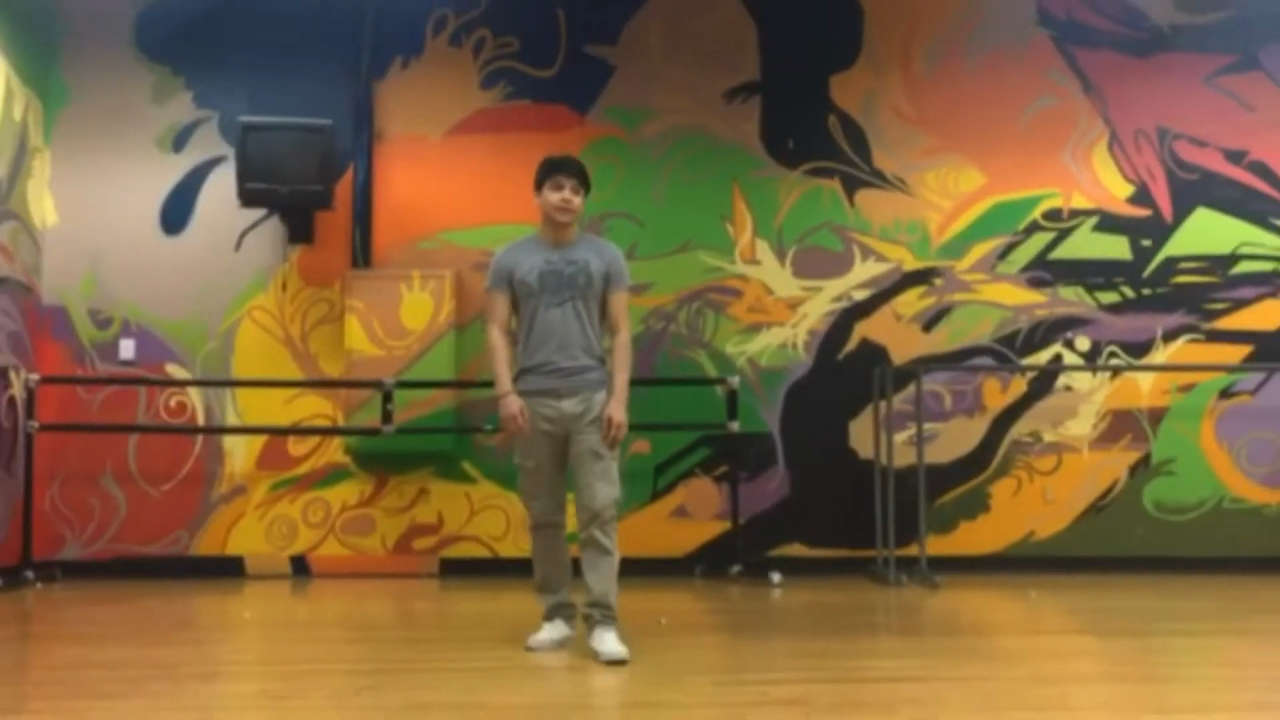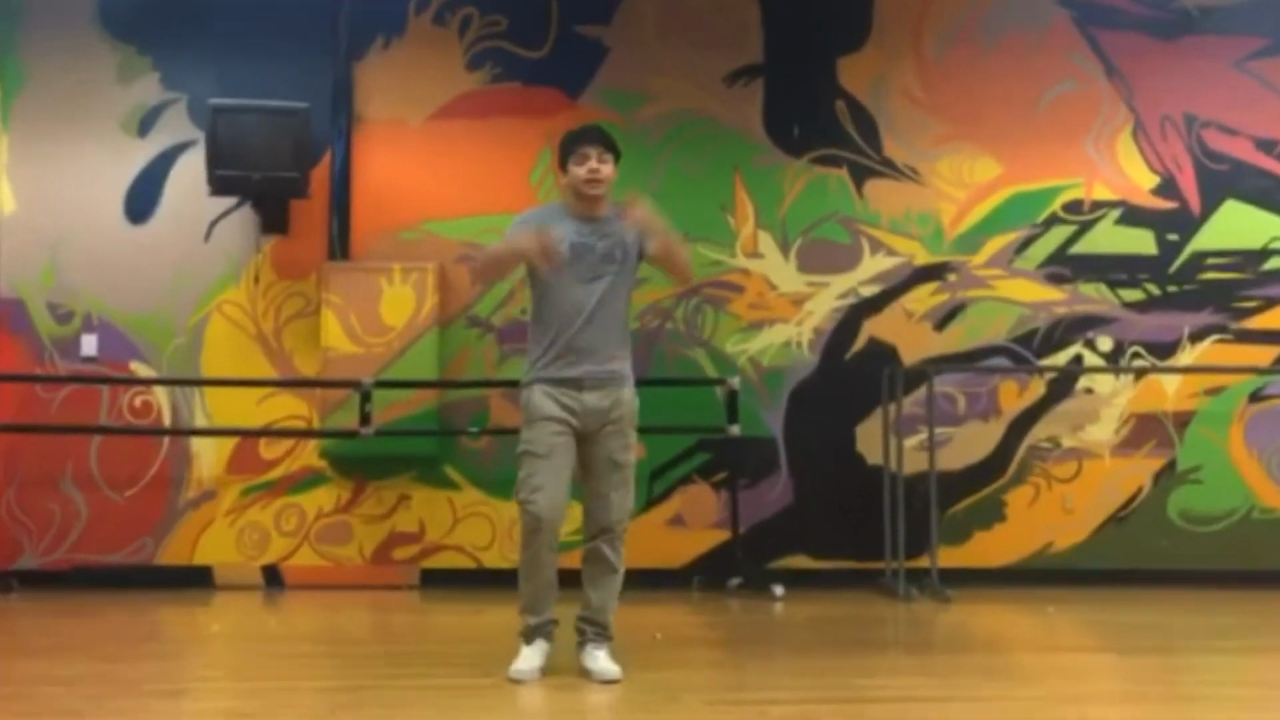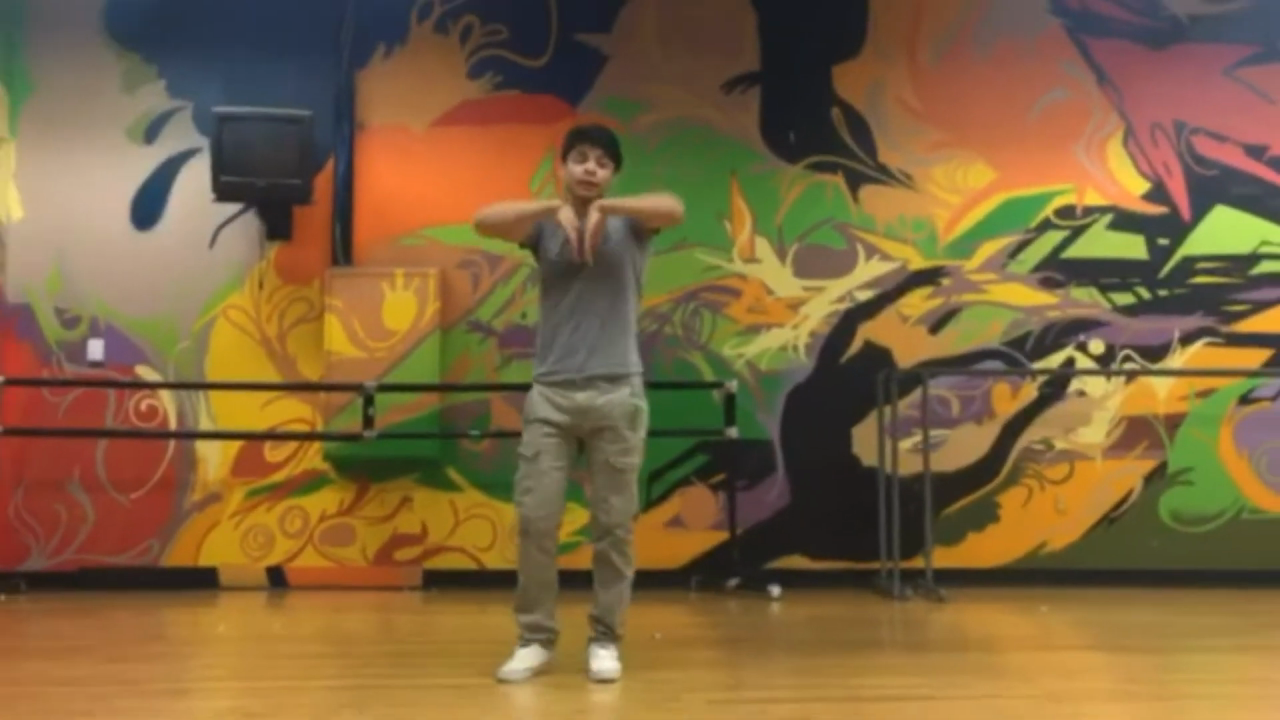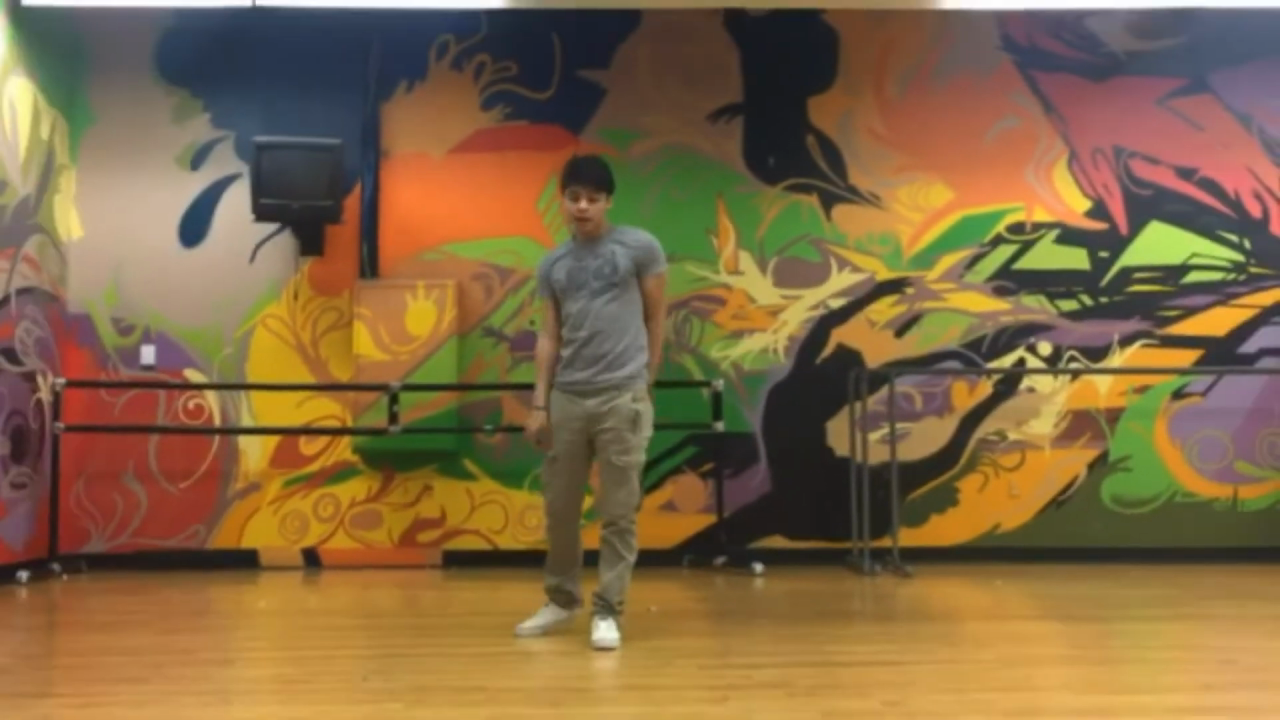
dt=0.7s
person 1, frame 1
left shoulder: (607, 257)
right shoulder: (510, 259)
left elbow: (620, 332)
right elbow: (498, 330)
left wrist: (619, 398)
right wrist: (506, 392)
left hip: (593, 399)
right hip: (535, 401)
left knee: (599, 508)
right knee: (543, 515)
left ankle: (602, 620)
right ankle: (557, 614)
person 1, frame 2
left shoulder: (633, 229)
right shoulder: (538, 222)
left elbow: (685, 272)
right elbow: (483, 269)
left wrist: (657, 227)
right wrist: (518, 247)
left hip: (614, 392)
right hip: (549, 391)
left knee: (609, 520)
right knee: (541, 511)
left ankle: (595, 638)
right ankle: (536, 633)
person 1, frame 3
left shoulder: (627, 220)
right shoulder: (548, 224)
left elbow: (673, 209)
right elbow: (484, 220)
left wrist: (605, 208)
right wrist: (554, 206)
left hip: (618, 393)
right hip: (551, 393)
left knee: (615, 521)
right knee: (536, 516)
left ankle: (605, 637)
right ankle: (535, 637)
person 1, frame 4
left shoulder: (639, 245)
right shoulder: (553, 264)
left elbow: (655, 316)
right elbow: (549, 336)
left wrist: (647, 378)
right wrist: (538, 404)
left hip: (622, 397)
right hip: (567, 399)
left knee: (618, 511)
right knee: (560, 507)
left ankle: (606, 612)
right ankle: (561, 599)
